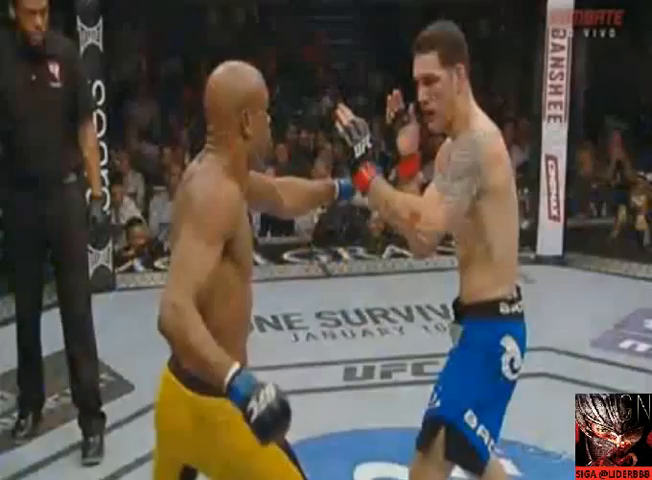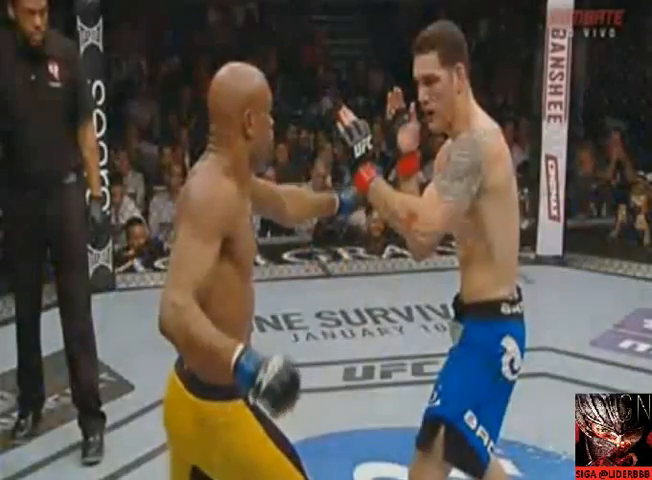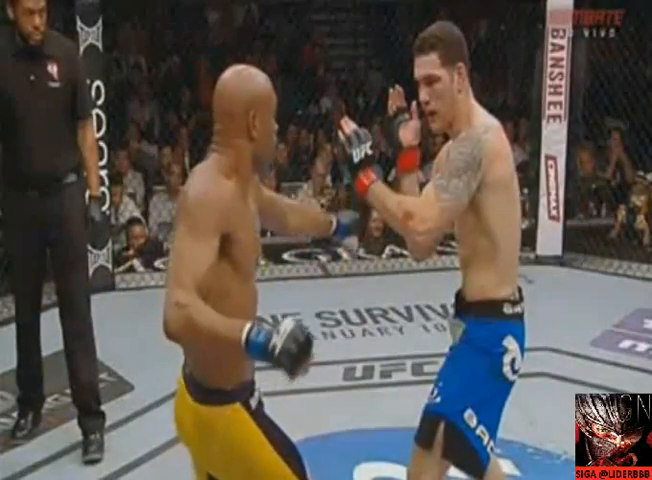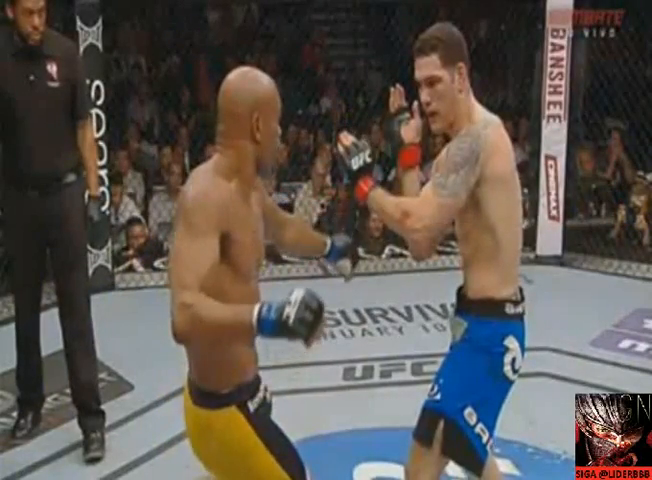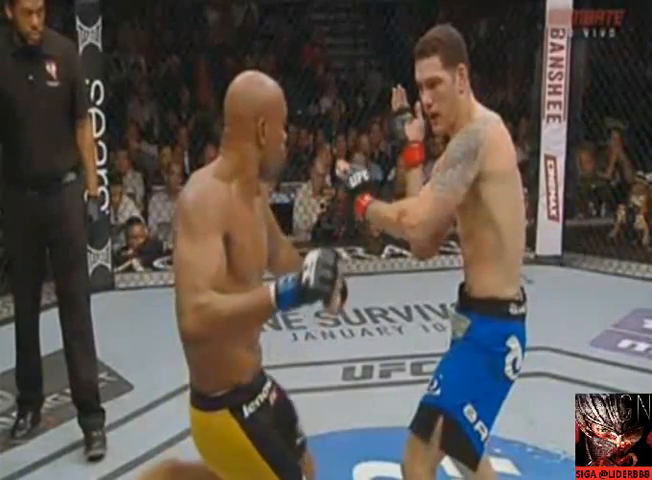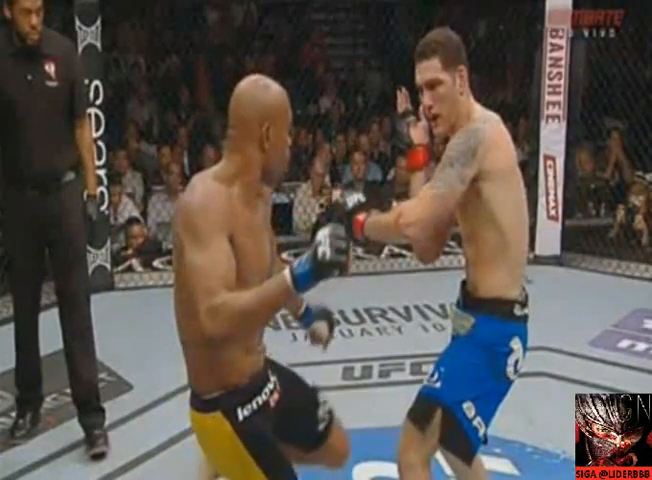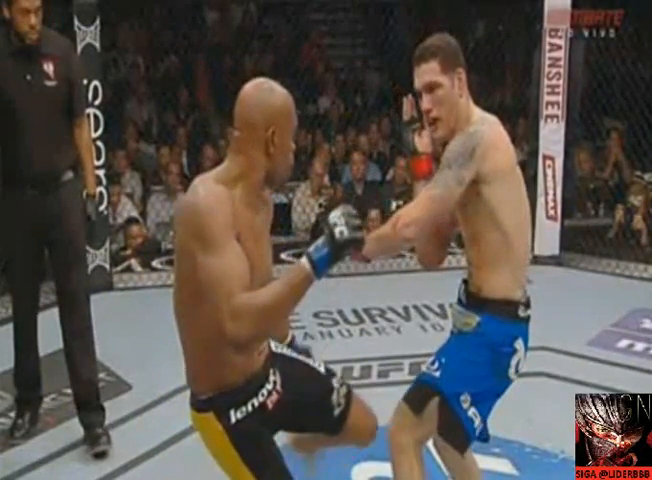
dt=0.5s
person 1, frame 1
left shoulder: (66, 53)
left elbow: (85, 128)
left wrist: (96, 192)
left hip: (65, 192)
left knee: (77, 309)
left ankle: (91, 417)
person 1, frame 2
left shoulder: (66, 53)
left elbow: (85, 128)
left wrist: (95, 192)
left hip: (65, 192)
left knee: (76, 308)
left ankle: (91, 416)
person 1, frame 3
left shoulder: (66, 52)
left elbow: (84, 127)
left wrist: (94, 192)
left hip: (64, 192)
left knee: (76, 308)
left ankle: (91, 416)
person 1, frame 4
left shoulder: (65, 52)
left elbow: (83, 126)
left wrist: (93, 192)
left hip: (64, 191)
left knee: (75, 306)
left ankle: (90, 415)
person 1, frame 5
left shoulder: (65, 52)
left elbow: (82, 125)
left wrist: (93, 190)
left hip: (64, 191)
left knee: (76, 305)
left ankle: (91, 414)
person 1, frame 6
left shoulder: (63, 52)
left elbow: (81, 124)
left wrist: (92, 189)
left hip: (64, 191)
left knee: (75, 303)
left ankle: (91, 414)
person 1, frame 7
left shoulder: (62, 50)
left elbow: (79, 123)
left wrist: (91, 187)
left hip: (63, 190)
left knee: (75, 302)
left ankle: (91, 412)
person 2, frame 1
left shoulder: (476, 143)
right shoulder: (452, 147)
left elbow: (425, 228)
right elbow: (423, 242)
left wrist: (363, 168)
right wrist: (407, 159)
left hip: (490, 328)
right hip: (487, 323)
person 2, frame 2
left shoulder: (477, 141)
right shoulder: (453, 148)
left elbow: (423, 228)
right elbow: (421, 245)
left wrist: (364, 169)
right wrist: (407, 158)
left hip: (490, 327)
right hip: (485, 322)
person 2, frame 3
left shoulder: (478, 140)
right shoulder: (454, 149)
left elbow: (422, 227)
right elbow: (420, 246)
left wrist: (364, 173)
right wrist: (407, 155)
left hip: (489, 328)
right hip: (484, 321)
person 2, frame 4
left shoulder: (478, 136)
right shoulder: (456, 150)
left elbow: (418, 223)
right elbow: (422, 245)
left wrist: (363, 182)
right wrist: (409, 153)
left hip: (489, 327)
right hip: (484, 320)
person 2, frame 5
left shoulder: (477, 134)
right shoulder: (462, 145)
left elbow: (414, 221)
right elbow: (424, 245)
left wrist: (363, 199)
right wrist: (413, 152)
left hip: (490, 327)
right hip: (486, 319)
person 2, frame 6
left shoulder: (477, 135)
right shoulder: (466, 145)
left elbow: (411, 223)
right elbow: (428, 249)
left wrist: (360, 220)
right wrist: (418, 156)
left hip: (491, 326)
right hip: (485, 317)
right knee: (453, 442)
person 2, frame 7
left shoulder: (476, 137)
right shoulder: (466, 149)
left elbow: (408, 226)
right elbow: (431, 255)
left wrist: (362, 246)
left hip: (493, 326)
right hip: (486, 317)
left knee: (403, 434)
right knee: (448, 439)
person 3, frame 1
left shoulder: (218, 173)
right shoulder: (214, 192)
left elbow: (282, 197)
right elbow: (175, 313)
left wrist: (342, 188)
right wrist: (238, 383)
right hip: (211, 404)
person 3, frame 2
left shoulder: (232, 178)
right shoulder: (211, 192)
left elbow: (284, 204)
right elbow: (175, 311)
left wrist: (340, 202)
right wrist: (245, 364)
right hip: (215, 406)
person 3, frame 3
left shoulder: (242, 183)
right shoulder: (208, 193)
left elbow: (284, 215)
right elbow: (178, 313)
left wrist: (335, 224)
right wrist: (256, 339)
right hip: (220, 406)
person 3, frame 4
left shoulder: (248, 186)
right shoulder: (205, 195)
left elbow: (282, 229)
right elbow: (185, 315)
left wrist: (330, 247)
right wrist: (267, 317)
left hip: (240, 391)
right hip: (223, 406)
person 3, frame 5
left shoulder: (254, 190)
right shoulder: (205, 198)
right elbow: (196, 317)
left wrist: (317, 278)
right wrist: (283, 293)
left hip: (254, 384)
right hip: (225, 405)
person 3, frame 6
left shoulder: (259, 194)
right shoulder: (204, 202)
right elbow: (214, 320)
left wrist: (304, 311)
right wrist: (302, 274)
left hip: (263, 375)
right hip: (225, 403)
person 3, frame 7
left shoulder: (260, 197)
right shoulder: (208, 204)
right elbow: (239, 324)
left wrist: (287, 342)
right wrist: (318, 258)
left hip: (268, 366)
right hip: (227, 401)
left knee: (362, 427)
left ankle: (305, 439)
